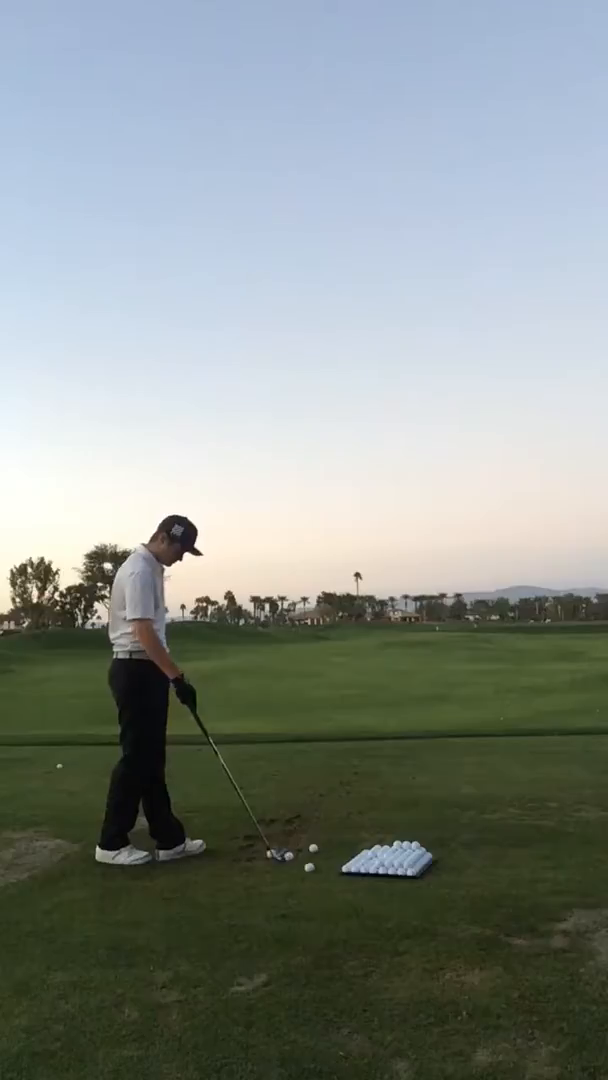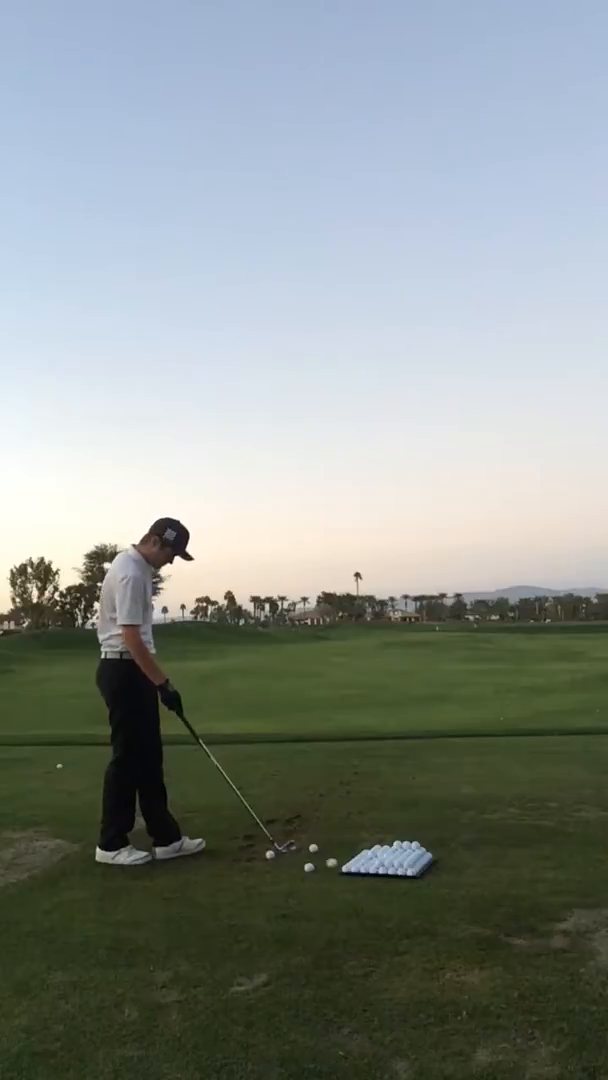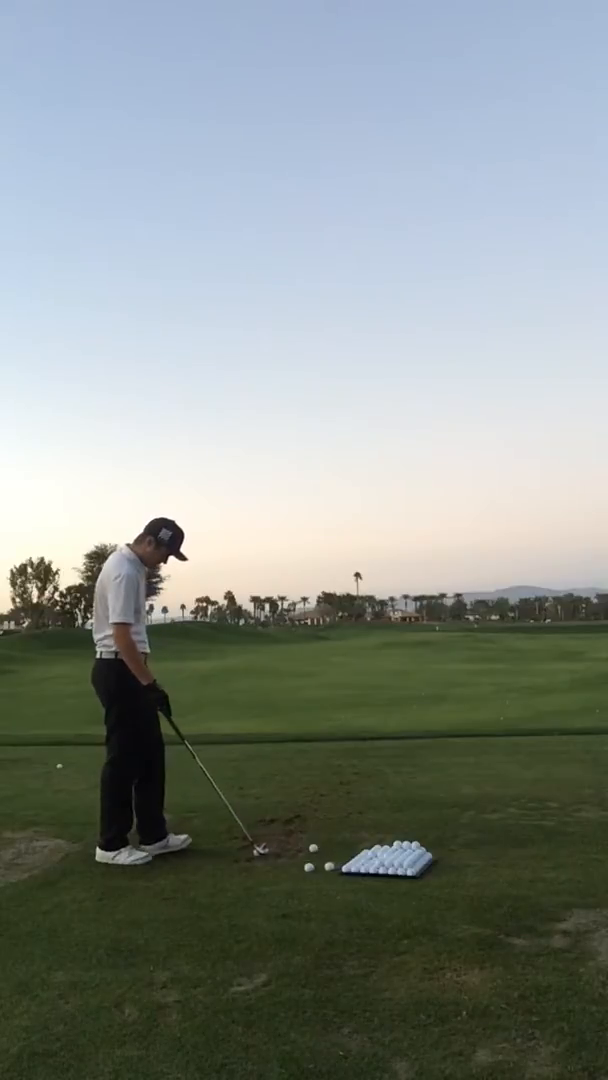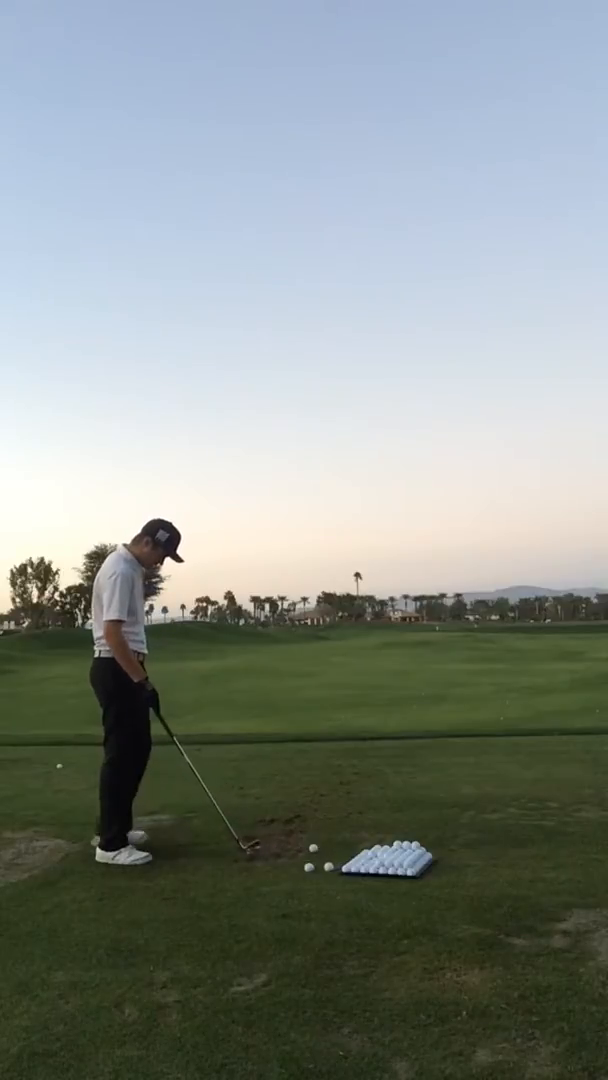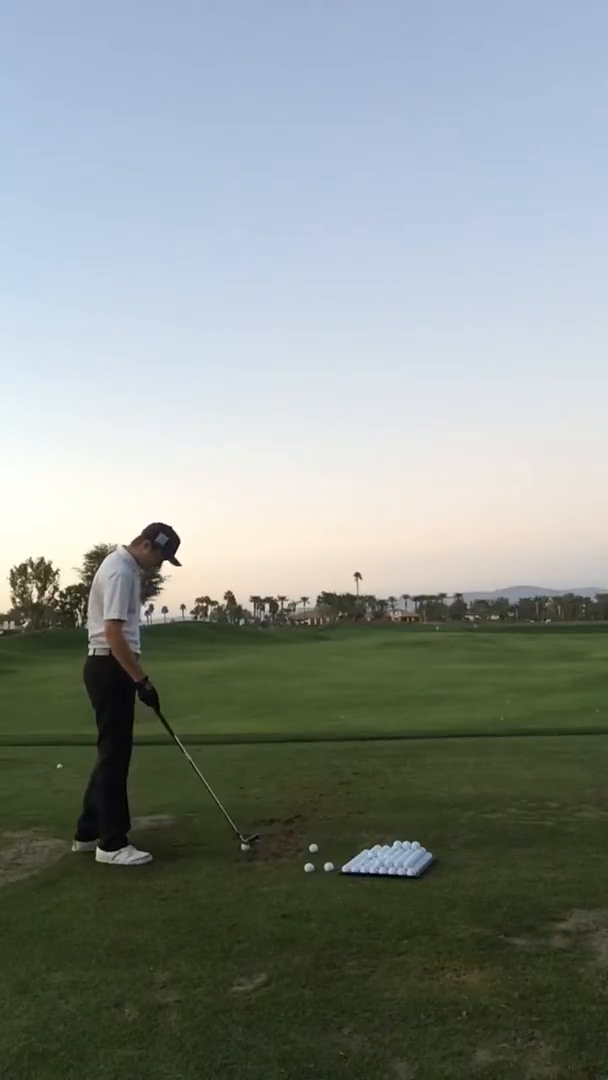
dt=0.3s
person 1, frame 1
left shoulder: (151, 567)
right shoulder: (139, 571)
right elbow: (144, 632)
right wrist: (177, 676)
left hip: (145, 670)
right hip: (135, 671)
left knee: (151, 758)
right knee: (136, 757)
left ankle: (169, 839)
right ankle: (111, 843)
person 1, frame 2
left shoulder: (136, 566)
right shoulder: (131, 574)
right elbow: (132, 638)
right wrist: (163, 684)
left hip: (131, 671)
right hip: (124, 672)
left knee: (149, 756)
right knee: (127, 757)
left ankle: (166, 838)
right ankle: (111, 844)
person 1, frame 3
left shoulder: (130, 565)
right shoulder: (124, 573)
right elbow: (121, 636)
right wrist: (151, 684)
left hip: (128, 671)
right hip: (119, 672)
left knee: (150, 752)
right knee: (123, 757)
left ankle: (152, 834)
right ankle: (111, 844)
person 1, frame 4
left shoulder: (128, 566)
right shoulder: (121, 572)
right elbow: (112, 633)
right wrist: (142, 681)
left hip: (124, 670)
right hip: (117, 671)
left knee: (136, 749)
right knee: (122, 754)
left ankle: (113, 826)
right ankle: (111, 843)
person 1, frame 5
left shoulder: (125, 566)
right shoulder: (120, 572)
right elbow: (113, 633)
right wrist: (142, 680)
left hip: (112, 667)
right hip: (110, 668)
left knee: (114, 752)
right knee: (114, 754)
left ankle: (89, 830)
right ankle: (111, 843)
